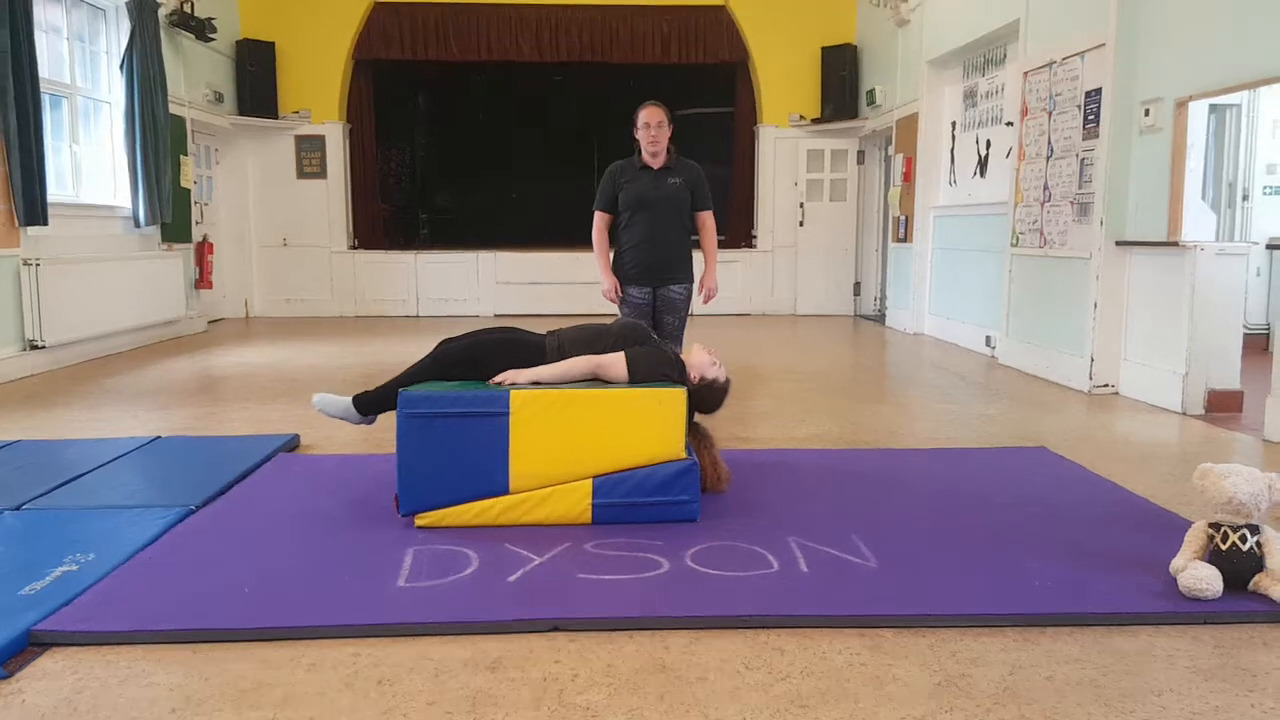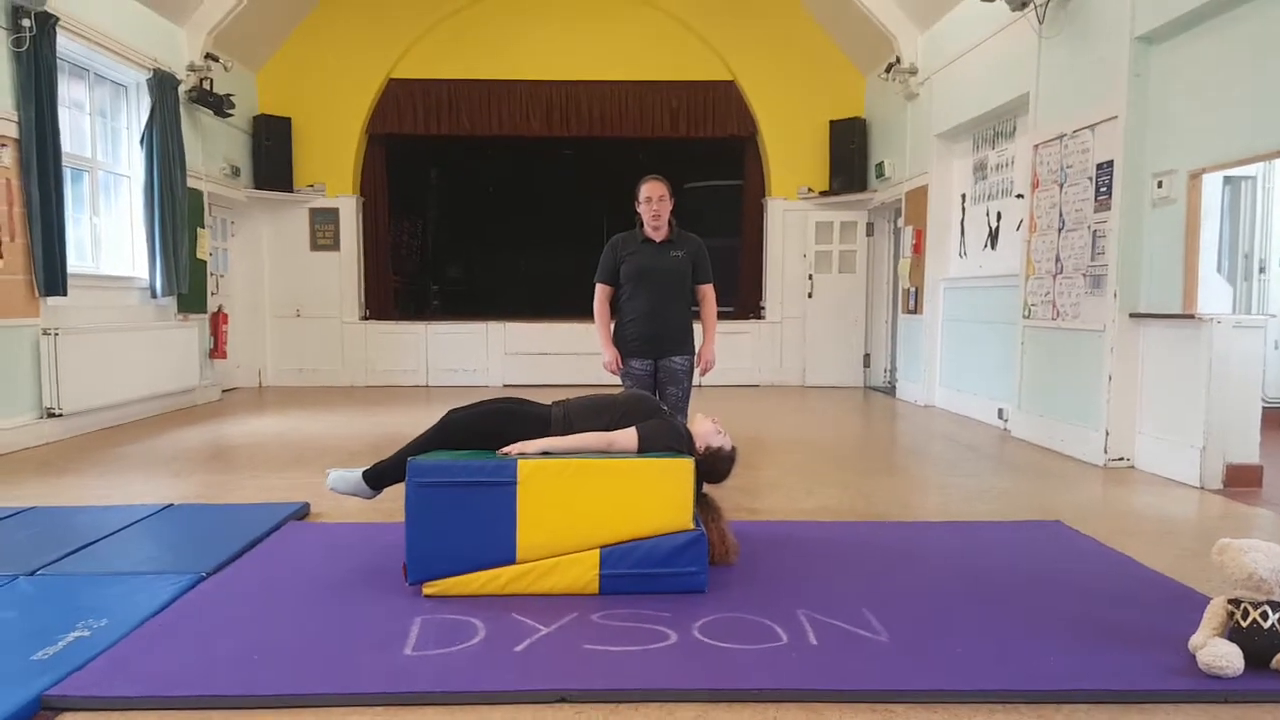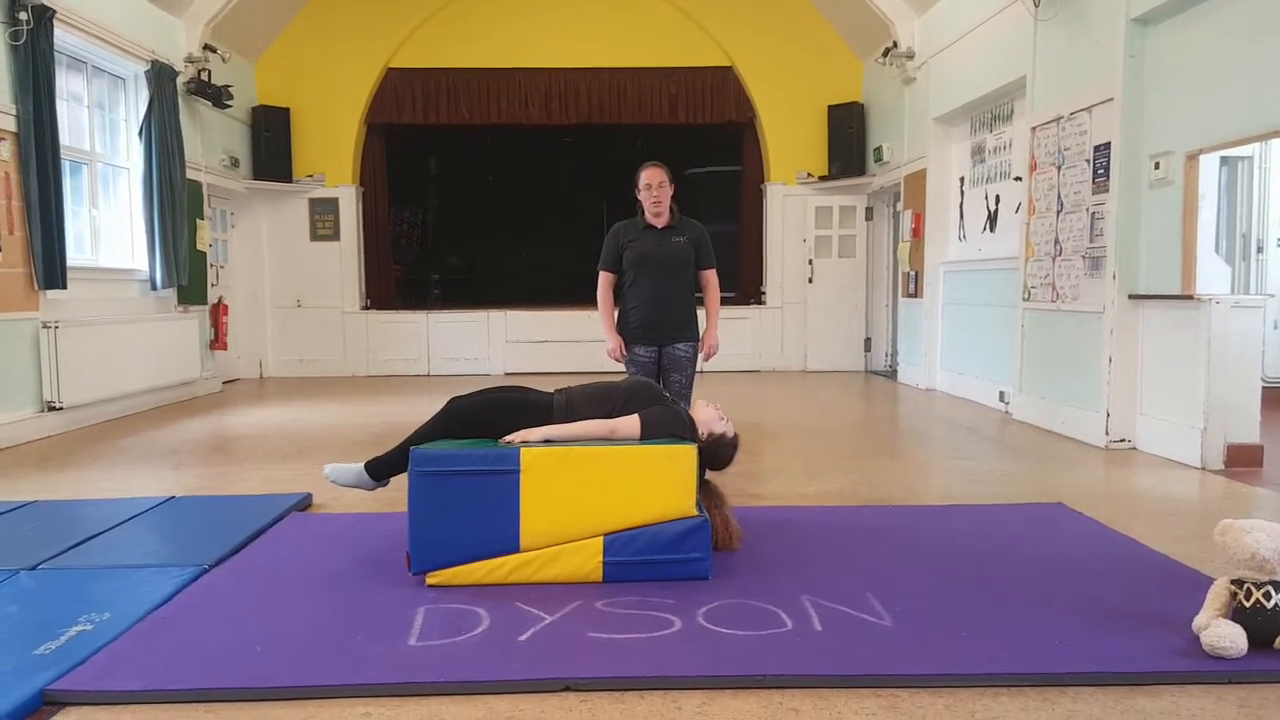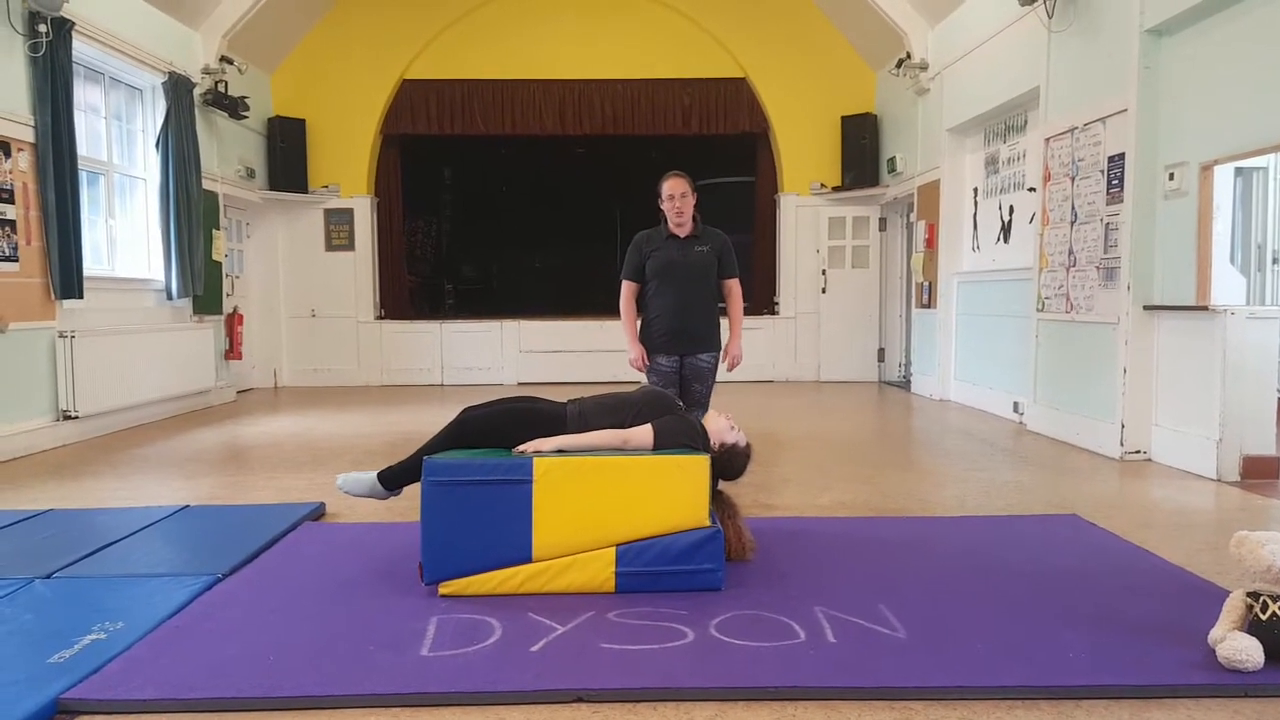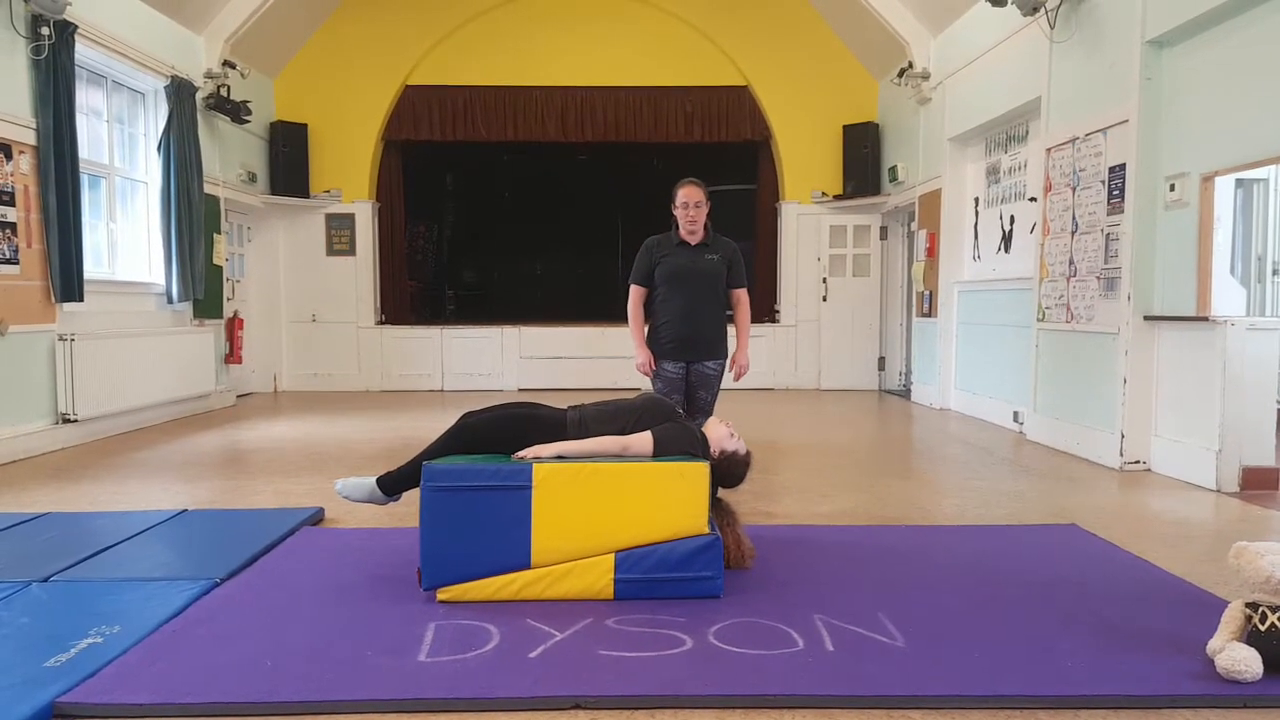
dt=1s
person 1, frame 1
left shoulder: (664, 366)
right shoulder: (663, 355)
left elbow: (596, 367)
left wrist: (530, 375)
left hip: (542, 361)
right hip: (545, 347)
left knee: (448, 360)
right knee: (450, 349)
left ankle: (364, 406)
right ankle: (367, 404)
person 1, frame 2
left shoulder: (673, 436)
right shoulder: (670, 425)
left elbow: (607, 442)
left wrist: (538, 445)
left hip: (549, 431)
right hip: (551, 416)
left knee: (455, 429)
right knee: (457, 419)
left ankle: (372, 480)
right ankle: (376, 474)
person 1, frame 3
left shoulder: (675, 424)
right shoulder: (673, 412)
left elbow: (610, 429)
left wrist: (542, 433)
left hip: (550, 417)
right hip: (552, 404)
left knee: (457, 418)
right knee: (457, 408)
left ankle: (375, 472)
right ankle: (380, 468)
person 1, frame 4
left shoulder: (688, 435)
right shoulder: (687, 423)
left elbow: (623, 440)
left wrist: (554, 444)
left hip: (562, 428)
right hip: (565, 414)
left knee: (468, 429)
right knee: (470, 419)
left ankle: (387, 482)
right ankle: (391, 479)
person 1, frame 5
left shoulder: (688, 442)
right shoulder: (686, 428)
left elbow: (623, 446)
left wrist: (554, 449)
left hip: (562, 434)
right hip: (566, 420)
left knee: (468, 434)
right knee: (471, 422)
left ankle: (386, 486)
right ankle: (391, 484)
person 2, frame 1
left shoulder: (690, 172)
right shoulder: (617, 173)
left elbow: (705, 223)
right elbow: (600, 226)
left wrist: (710, 270)
right wrist: (605, 273)
left hip: (676, 279)
right hip: (632, 279)
left knee: (671, 349)
person 2, frame 2
left shoulder: (692, 245)
right shoulder: (619, 245)
left elbow: (706, 296)
right elbow: (601, 298)
left wrist: (708, 343)
right wrist: (606, 345)
left hip: (677, 351)
right hip: (633, 351)
left knee: (676, 420)
person 2, frame 3
left shoulder: (694, 231)
right shoulder: (621, 233)
left elbow: (709, 282)
right elbow: (605, 286)
left wrist: (711, 329)
right wrist: (610, 333)
left hip: (682, 337)
right hip: (637, 338)
left knee: (679, 406)
person 2, frame 4
left shoulder: (717, 241)
right shoulder: (644, 242)
left elbow: (732, 291)
right elbow: (628, 295)
left wrist: (735, 338)
right wrist: (632, 342)
left hip: (704, 347)
right hip: (659, 347)
left knee: (697, 415)
person 2, frame 5
left shoulder: (726, 249)
right shoulder: (654, 247)
left elbow: (740, 301)
right elbow: (635, 299)
left wrist: (742, 349)
right wrist: (640, 347)
left hip: (710, 354)
right hip: (665, 353)
left knee: (701, 423)
